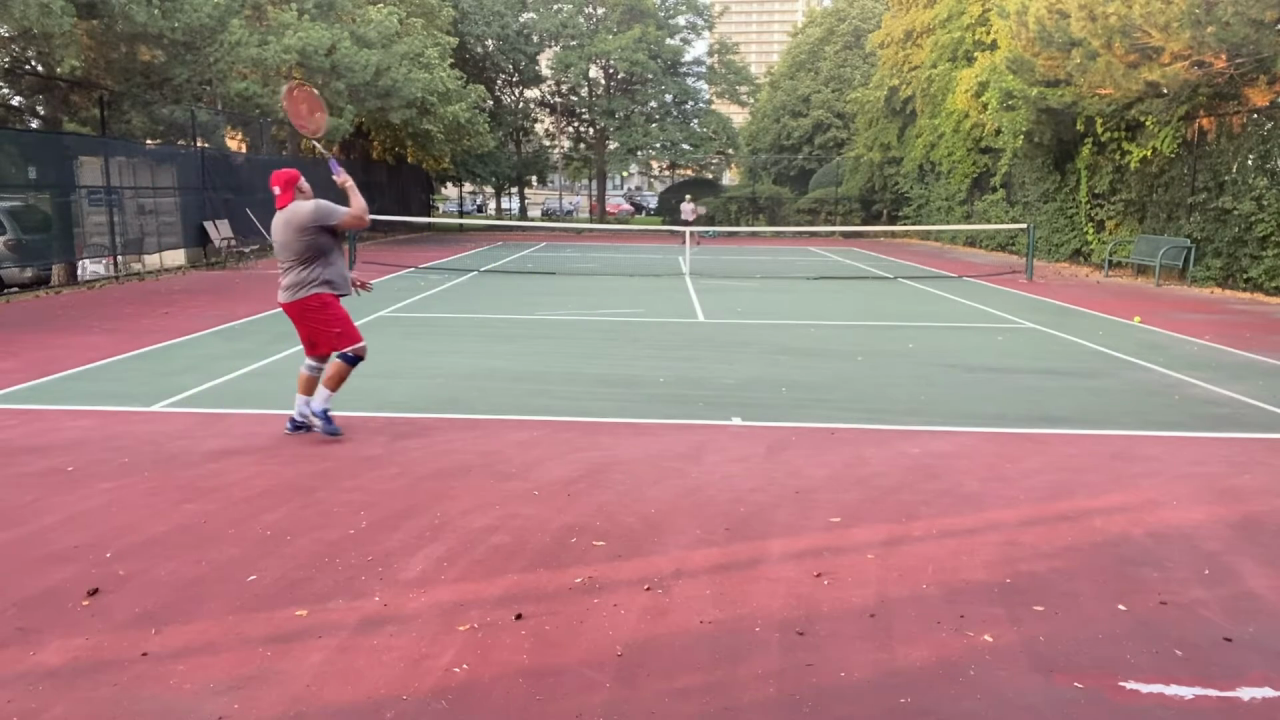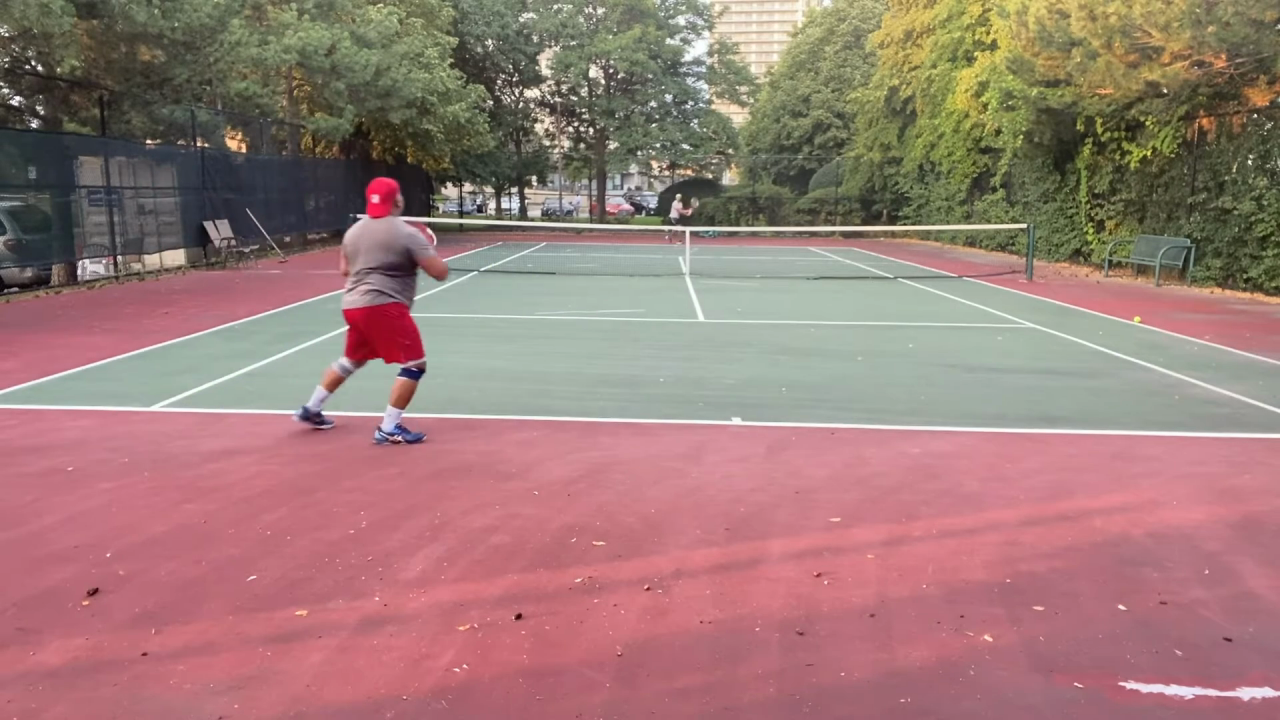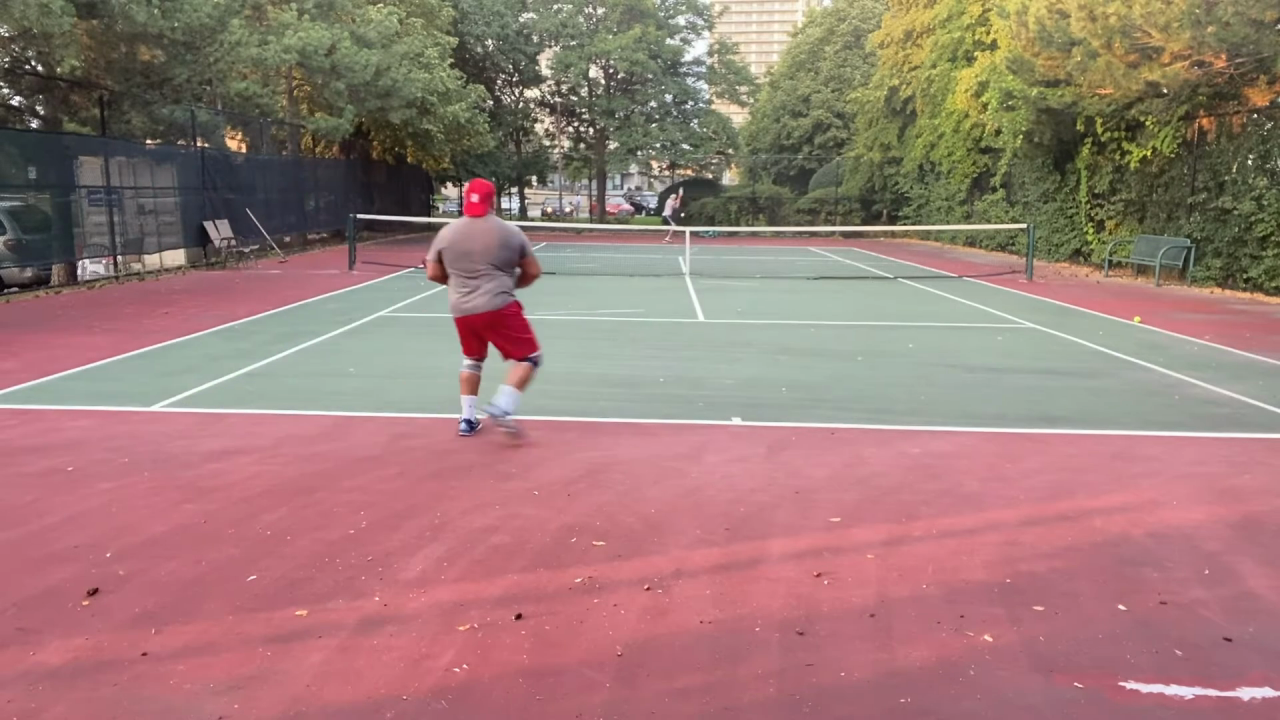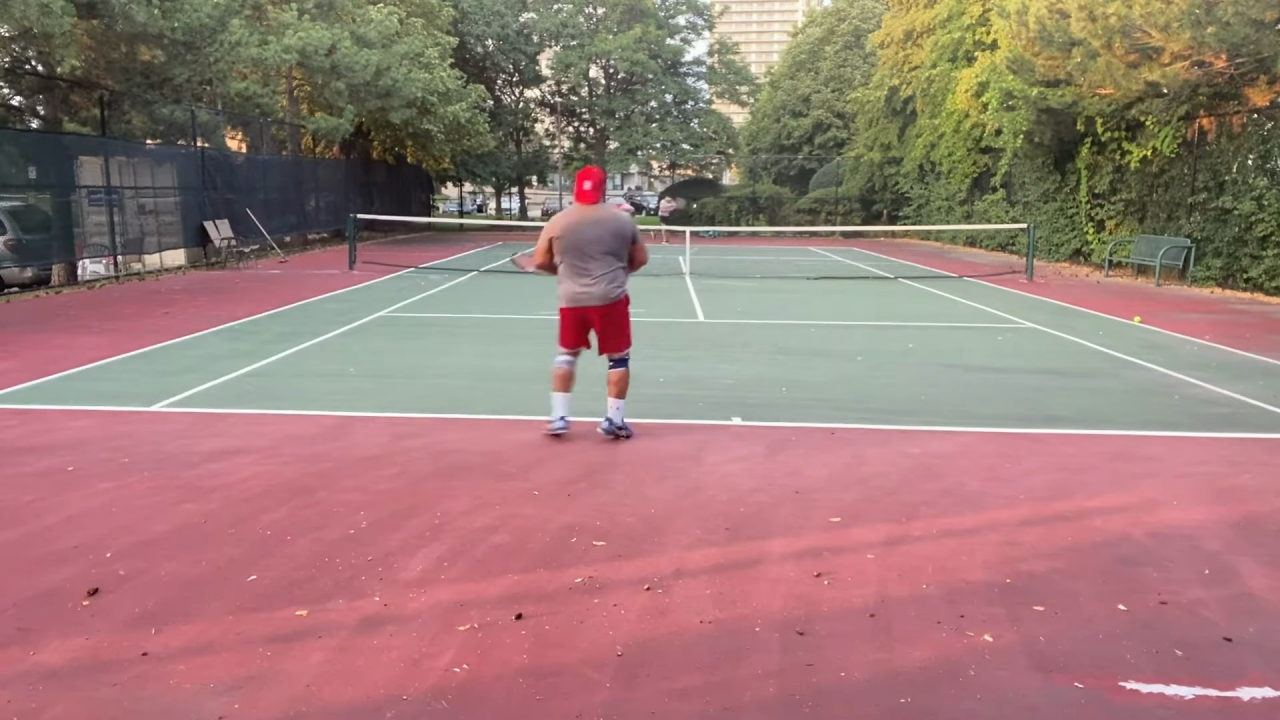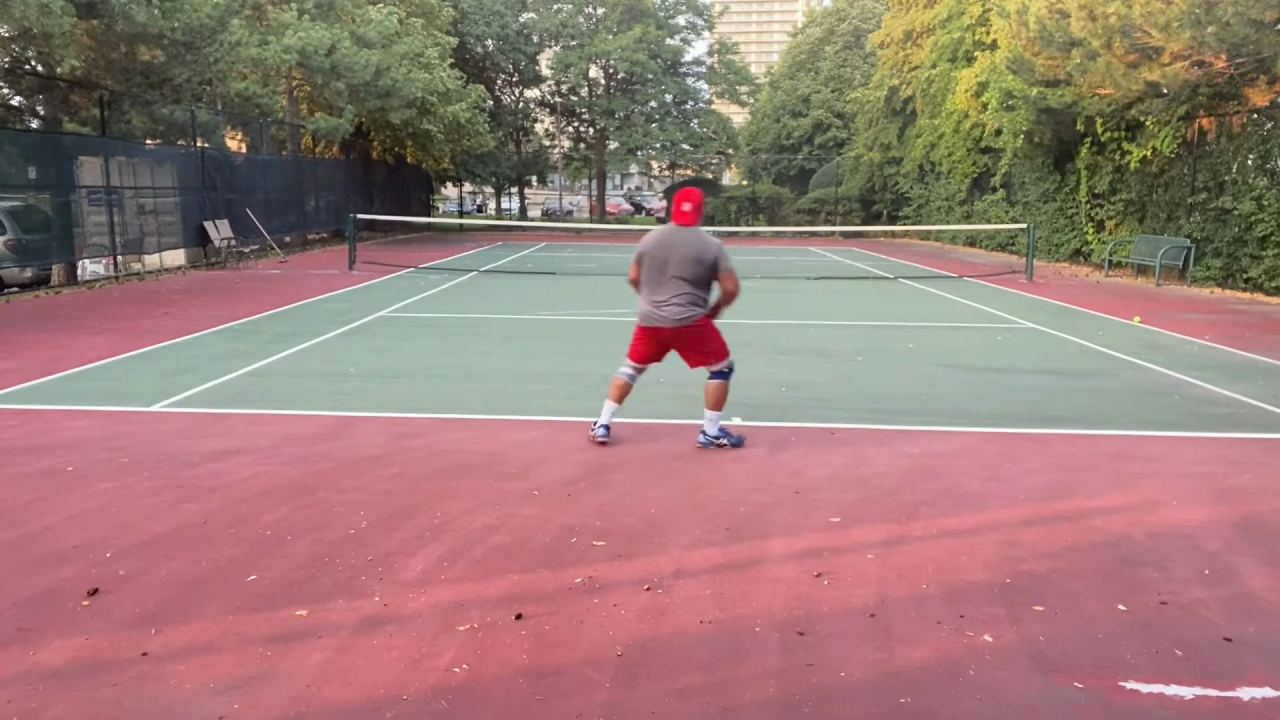
dt=0.4s
person 1, frame 1
left shoulder: (282, 218)
right shoulder: (313, 209)
right elbow: (360, 219)
left wrist: (345, 277)
right wrist: (350, 188)
left hip: (296, 296)
right hip: (312, 297)
left knee: (318, 356)
right knee: (354, 350)
left ankle: (299, 417)
right ankle: (316, 408)
person 1, frame 2
left shoulder: (355, 231)
right shoulder: (408, 234)
left elbow: (346, 271)
right elbow: (440, 272)
right wrist: (437, 261)
left hip: (354, 306)
right hip: (384, 307)
left knee: (351, 360)
right knee: (414, 366)
left ankle: (311, 408)
right ankle: (389, 428)
person 1, frame 3
left shoulder: (446, 234)
right shoulder: (510, 232)
left elbow: (433, 274)
right elbow: (533, 273)
left hip: (463, 310)
right hip: (499, 309)
left knee: (472, 360)
right knee: (529, 359)
left ankle: (467, 419)
right ankle: (502, 405)
person 1, frame 4
left shoulder: (558, 222)
right shoulder: (623, 220)
left elbow: (540, 262)
right elbow: (641, 259)
left hip: (572, 301)
right hip: (610, 299)
left knee: (566, 355)
right knee: (619, 358)
left ankle: (558, 418)
right ankle: (614, 419)
person 1, frame 5
left shoulder: (650, 238)
right shoulder: (712, 245)
left elbow: (634, 278)
right elbow: (731, 288)
right wrist: (716, 308)
left hip: (650, 320)
right hip: (690, 321)
left knee: (631, 367)
right knee: (722, 369)
left ankle: (602, 425)
right ankle: (711, 432)
